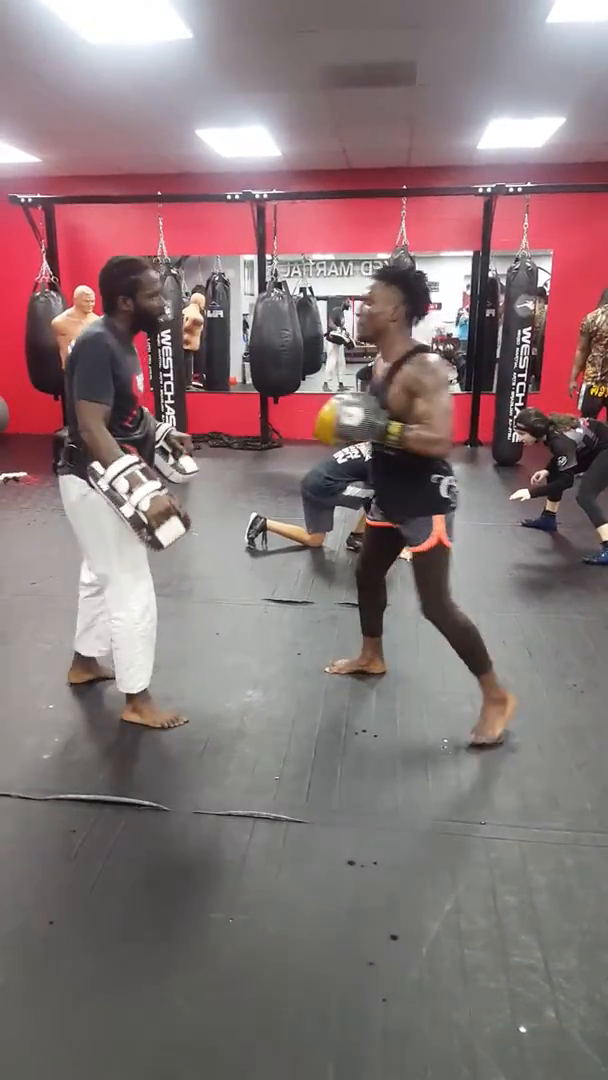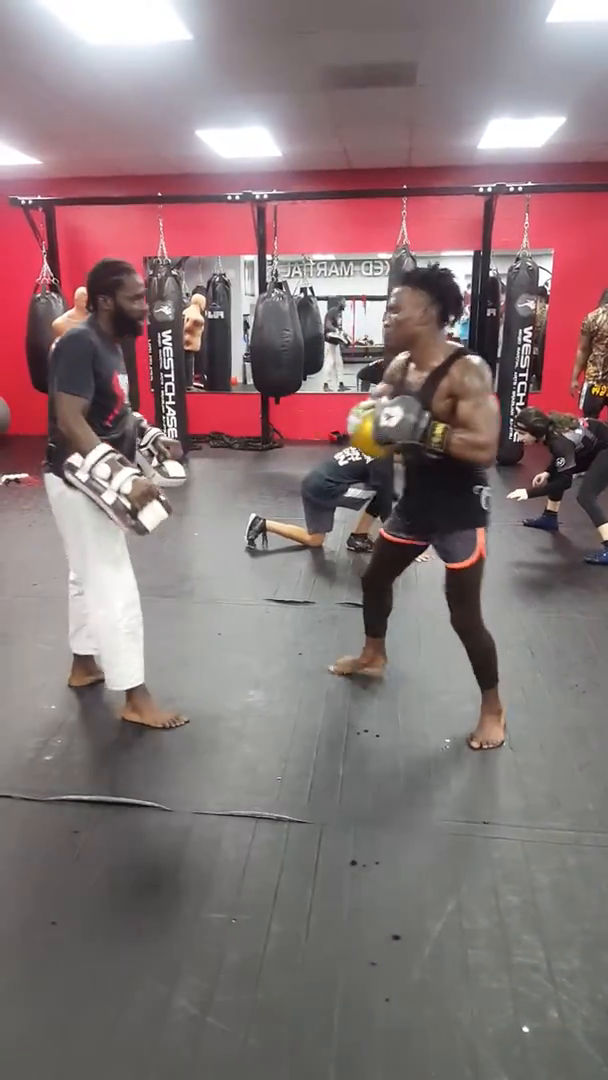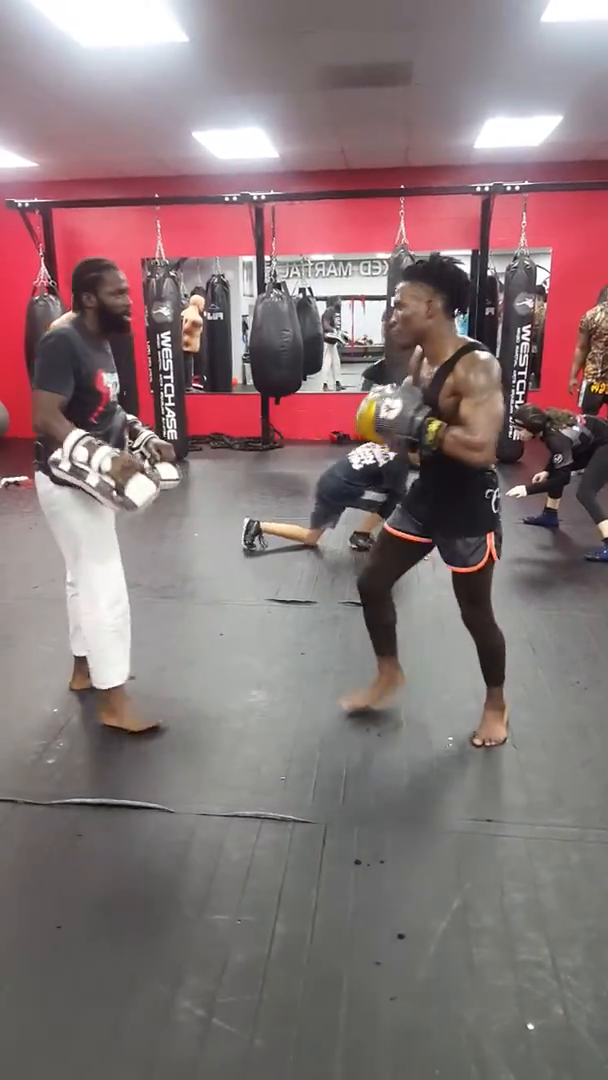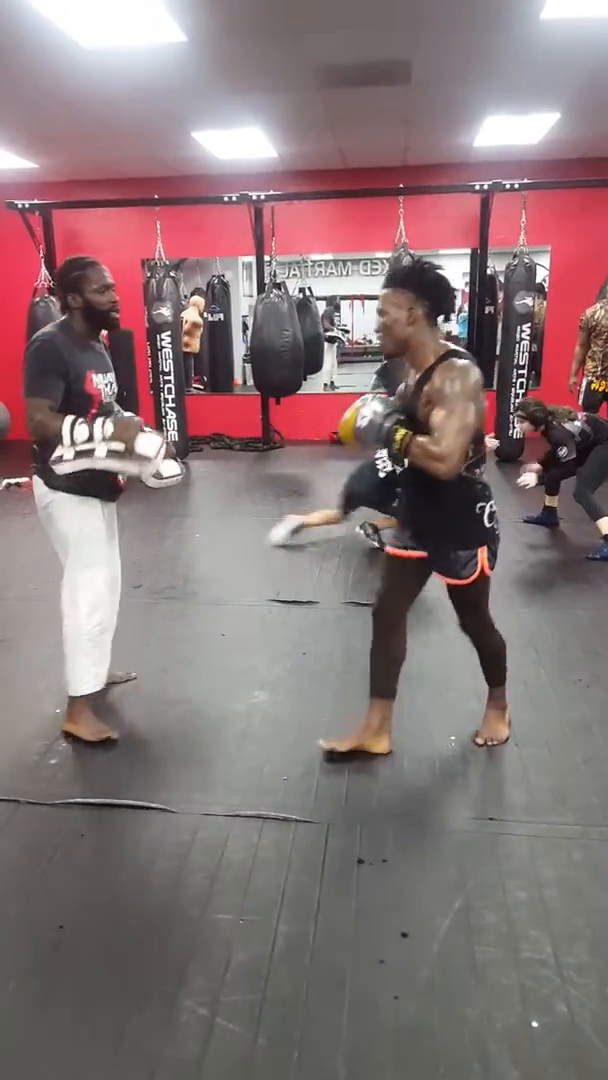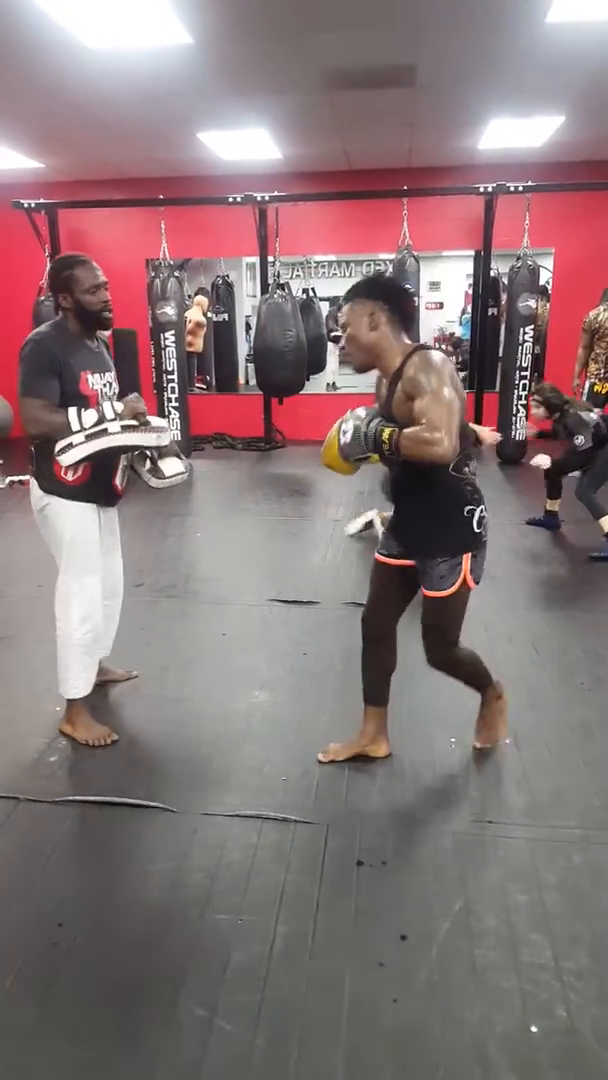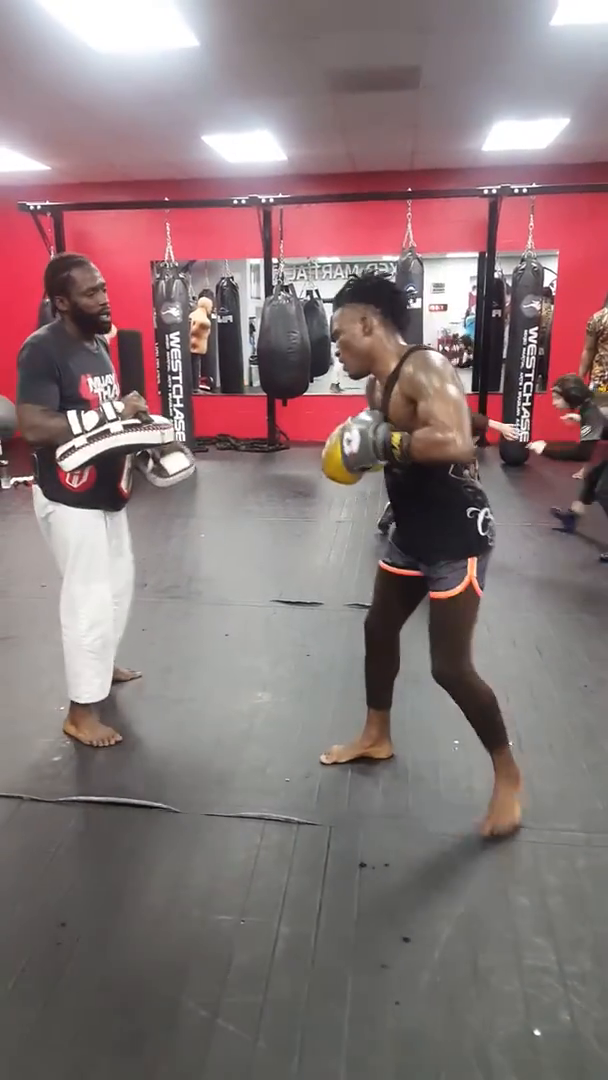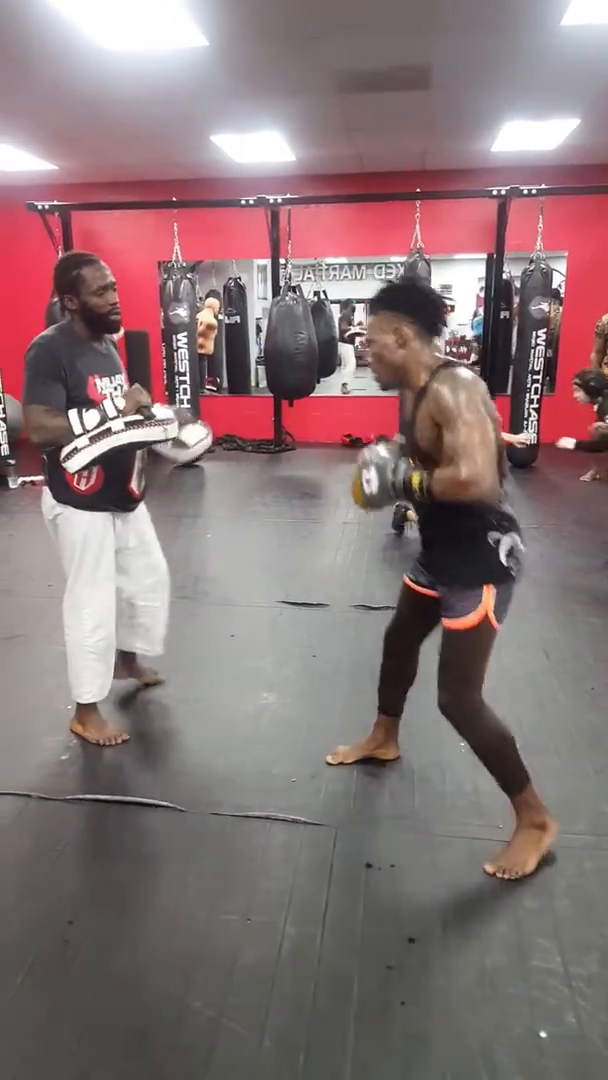
dt=0.2s
person 1, frame 1
left shoulder: (424, 367)
right shoulder: (384, 362)
left elbow: (439, 441)
right elbow: (377, 415)
left wrist: (378, 426)
right wrist: (350, 416)
left hip: (426, 496)
right hip: (394, 493)
left knee: (436, 604)
right knee: (368, 571)
left ankle: (495, 693)
right ankle: (371, 656)
person 1, frame 2
left shoulder: (469, 371)
right shoulder: (401, 366)
left elbow: (485, 449)
right elbow: (377, 410)
left wrist: (421, 429)
right wrist: (378, 421)
left hip: (459, 510)
right hip: (415, 502)
left knee: (465, 617)
right knee: (374, 578)
left ankle: (492, 708)
right ankle: (373, 655)
person 1, frame 3
left shoulder: (477, 367)
right shoulder: (419, 359)
left elbow: (481, 449)
left wrist: (418, 423)
right wrist: (391, 416)
left hip: (469, 509)
right hip: (424, 498)
left knee: (476, 614)
right knee: (372, 583)
left ankle: (495, 705)
right ankle: (387, 675)
person 1, frame 4
left shoulder: (457, 374)
right shoulder: (415, 369)
left elbow: (445, 461)
left wrist: (389, 431)
right wrist: (380, 423)
left hip: (463, 522)
right hip: (418, 516)
left knee: (474, 622)
right knee: (387, 614)
left ankle: (497, 703)
right ankle: (376, 730)
person 1, frame 5
left shoulder: (428, 368)
right shoulder: (390, 377)
left elbow: (441, 445)
left wrist: (374, 435)
right wrist: (363, 442)
left hip: (452, 528)
right hip: (407, 523)
left knee: (439, 650)
right knee: (375, 623)
left ankle: (492, 696)
right ankle: (373, 734)
person 1, frame 6
left shoulder: (425, 368)
right shoulder: (380, 382)
left elbow: (456, 444)
left wrist: (383, 441)
right wrist: (363, 448)
left hip: (458, 534)
right hip: (412, 531)
left knee: (451, 668)
right knee: (379, 627)
left ankle: (507, 770)
right ankle: (376, 736)
person 1, frame 7
left shoulder: (455, 388)
right shoulder: (418, 393)
left elbow: (479, 480)
left wrist: (403, 479)
right wrist: (387, 475)
left hip: (482, 559)
right hip: (441, 551)
left knee: (459, 700)
right knee: (399, 639)
left ankle: (534, 819)
right ankle: (383, 738)
person 2, frame 1
left shoulder: (116, 339)
right shoulder: (98, 346)
right elbow: (92, 430)
right hip: (97, 485)
left knee: (100, 575)
right knee: (131, 590)
left ankle: (85, 661)
right ankle: (136, 700)
person 2, frame 2
left shoulder: (106, 343)
right shoulder: (79, 345)
right elbow: (70, 423)
right hip: (78, 482)
left knee: (89, 575)
right knee: (113, 585)
left ankle: (83, 663)
right ankle: (136, 698)
person 2, frame 3
left shoulder: (98, 343)
right shoulder: (63, 344)
right elbow: (46, 418)
left wrist: (144, 440)
right wrist: (106, 461)
right hip: (69, 482)
left knee: (86, 577)
right knee: (103, 584)
left ankle: (85, 667)
right ankle: (112, 699)
person 2, frame 4
left shoulder: (95, 344)
right shoulder: (50, 346)
right elbow: (38, 421)
left wrist: (130, 433)
right wrist: (110, 435)
left hip: (95, 483)
right hip: (66, 487)
left knee: (104, 580)
right knee: (87, 590)
left ankle: (91, 667)
right ankle: (78, 708)
person 2, frame 5
left shoulder: (97, 342)
right shoulder: (45, 346)
right elbow: (36, 421)
left wrist: (133, 423)
right wrist: (115, 414)
left hip: (99, 486)
right hip: (64, 492)
left knee: (107, 583)
right knee: (82, 594)
left ankle: (92, 664)
right ankle: (75, 710)
person 2, frame 6
left shoulder: (97, 343)
right shoulder: (42, 350)
right elbow: (35, 428)
right wrist: (114, 414)
left hip: (106, 491)
right hip: (69, 499)
left knee: (118, 585)
right knee: (88, 600)
left ankle: (100, 665)
right ankle: (81, 711)
person 2, frame 7
left shoulder: (107, 342)
right shoulder: (50, 350)
right elbow: (40, 429)
right wrist: (115, 410)
left hip: (122, 492)
right hip: (79, 501)
left knee: (150, 577)
right knee: (93, 602)
left ankle: (127, 658)
right ankle: (86, 711)
